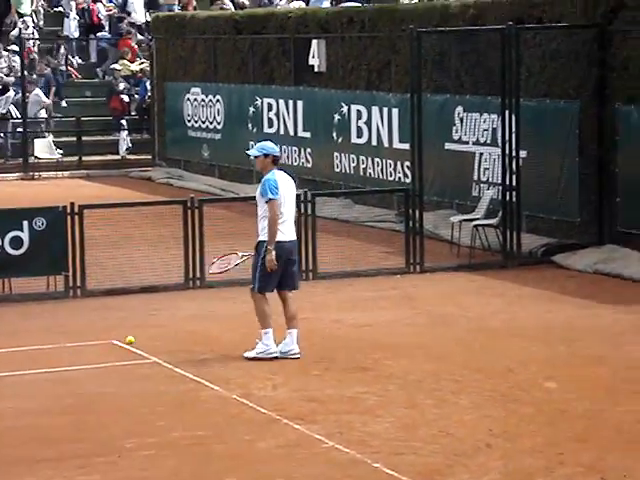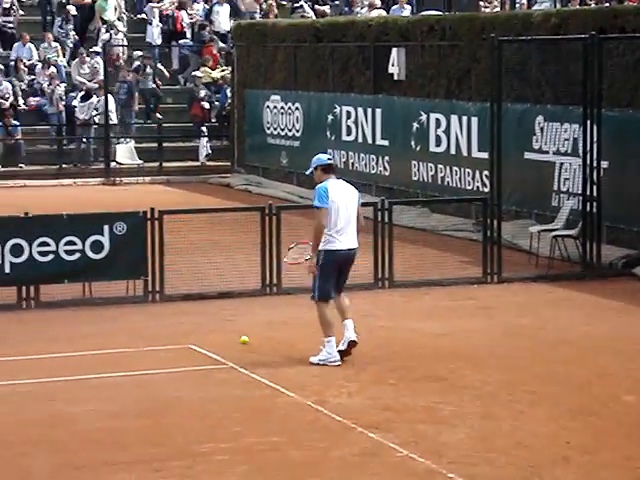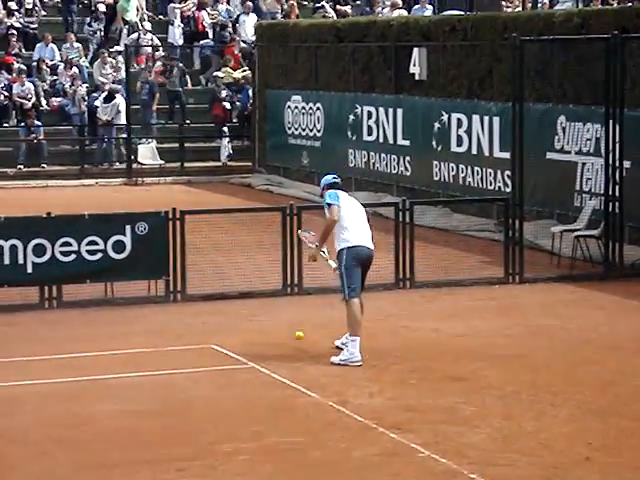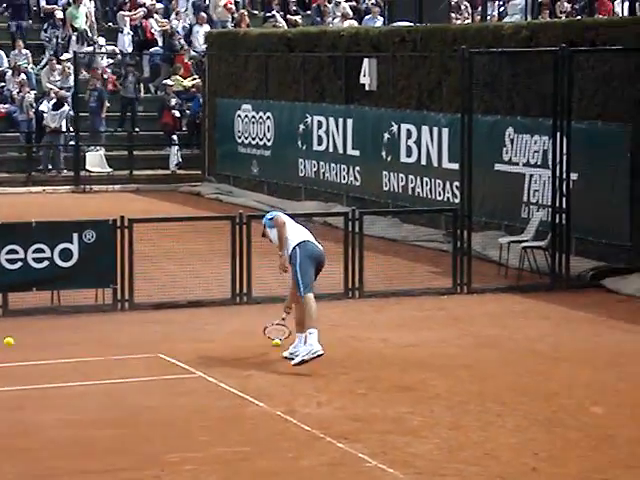
dt=0.3s
person 1, frame 1
left shoulder: (269, 180)
right shoulder: (287, 179)
left elbow: (274, 216)
left wrist: (270, 249)
left hip: (274, 243)
right hip: (290, 241)
left knee: (258, 292)
right knee: (286, 293)
left ankle: (267, 344)
right ankle: (291, 344)
person 1, frame 2
left shoulder: (323, 188)
right shoulder: (352, 189)
left elbow: (320, 224)
right elbow: (359, 222)
left wrist: (313, 254)
left hip: (330, 250)
right hip: (351, 247)
left knee: (322, 299)
right knee: (337, 293)
left ankle: (330, 352)
right ankle: (349, 334)
person 1, frame 3
left shoulder: (332, 194)
right shoulder: (355, 202)
left elbow: (333, 218)
left wrist: (318, 247)
left hip: (350, 249)
right hip: (368, 249)
left knee: (351, 298)
right knee: (355, 295)
left ankle: (353, 352)
right ankle: (350, 339)
person 1, frame 4
left shoulder: (272, 217)
left elbow: (281, 222)
right elbow: (297, 276)
left wrist: (282, 254)
right wrist: (289, 300)
left hip: (302, 250)
right hip: (317, 252)
left knee: (306, 296)
right knee: (299, 296)
left ankle: (312, 344)
right ankle: (298, 346)
